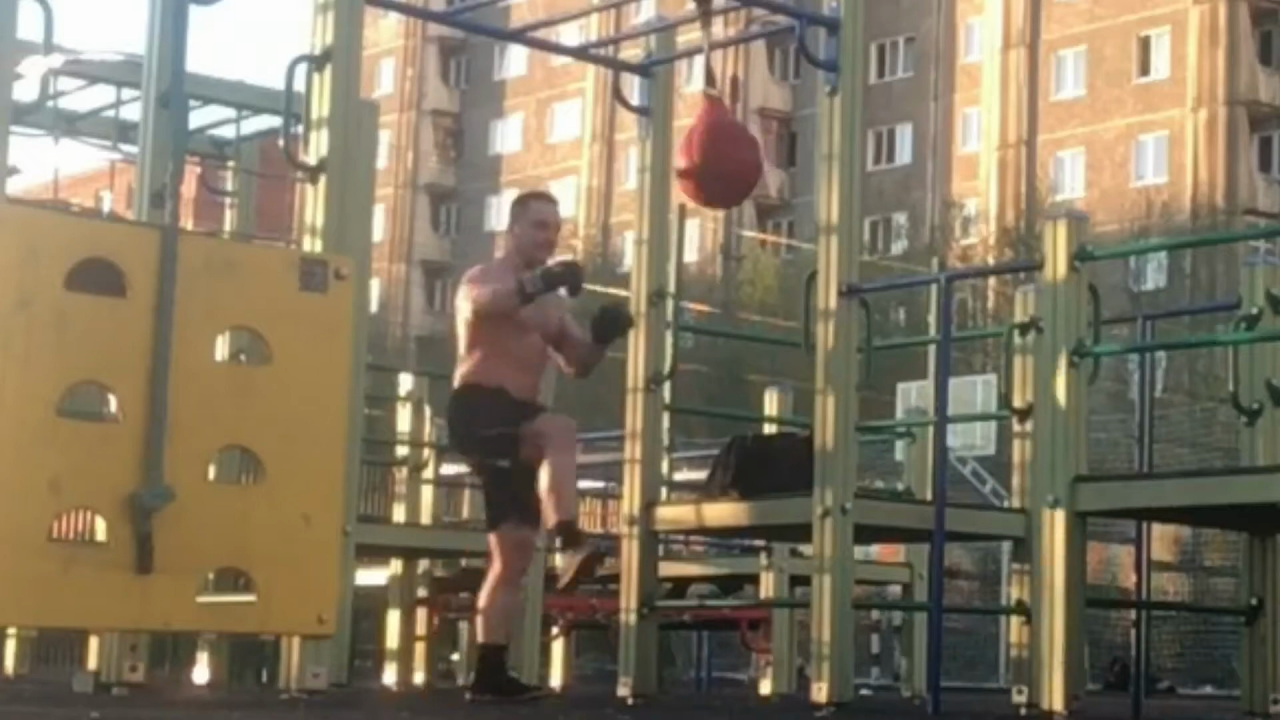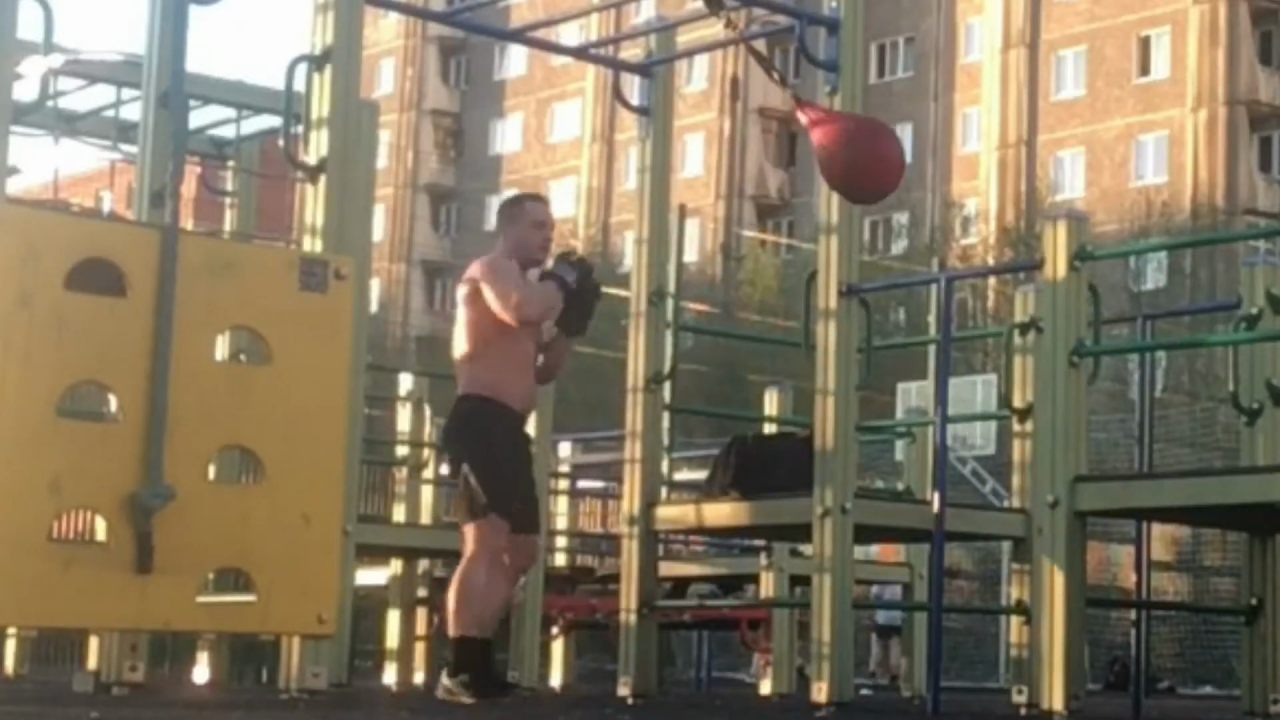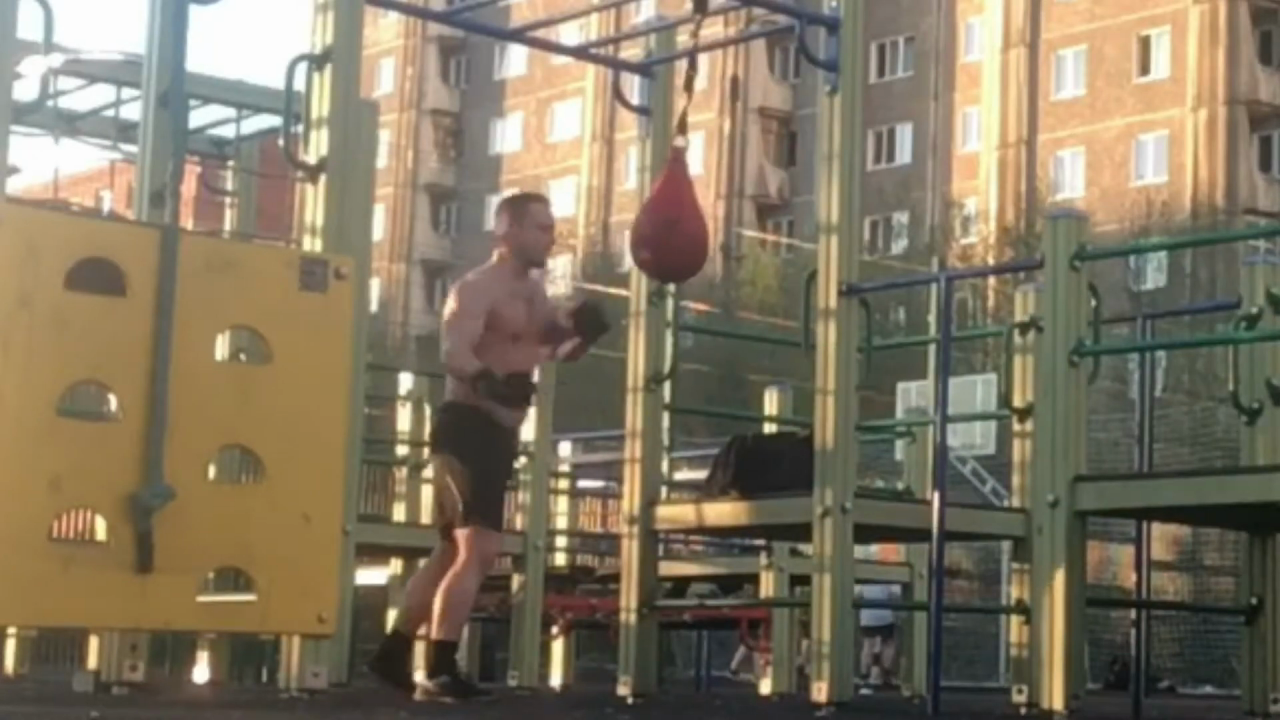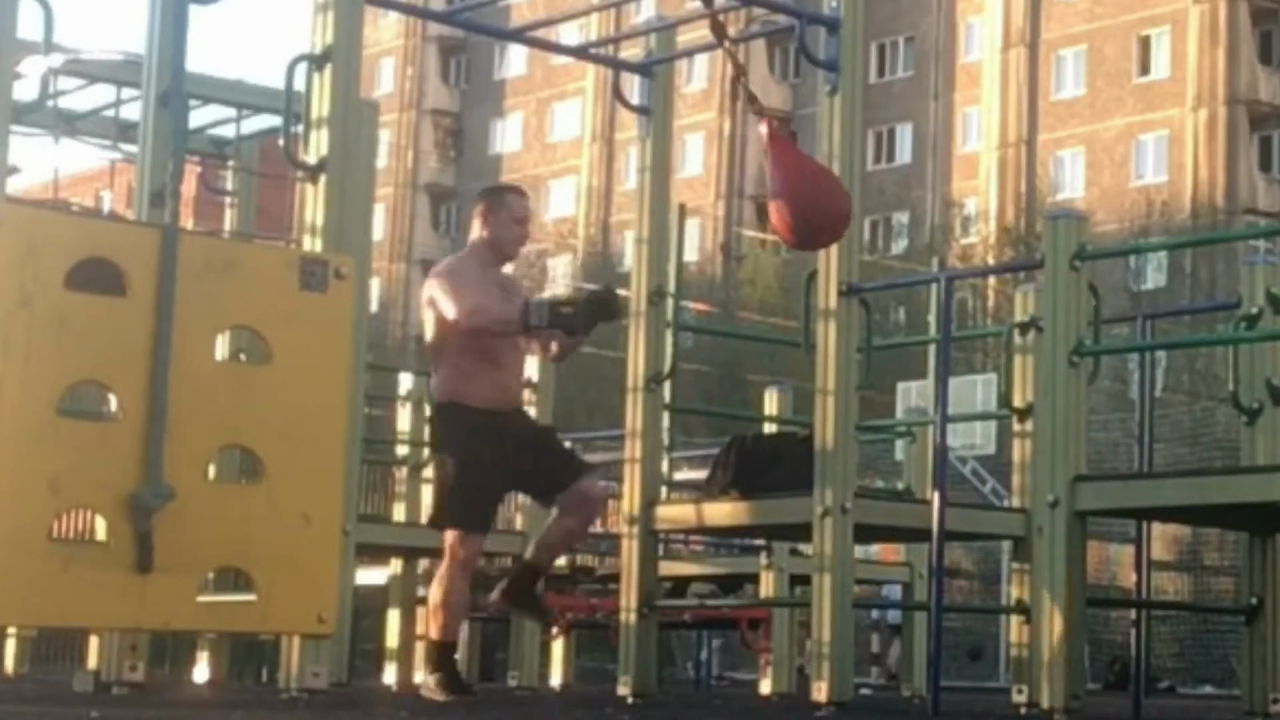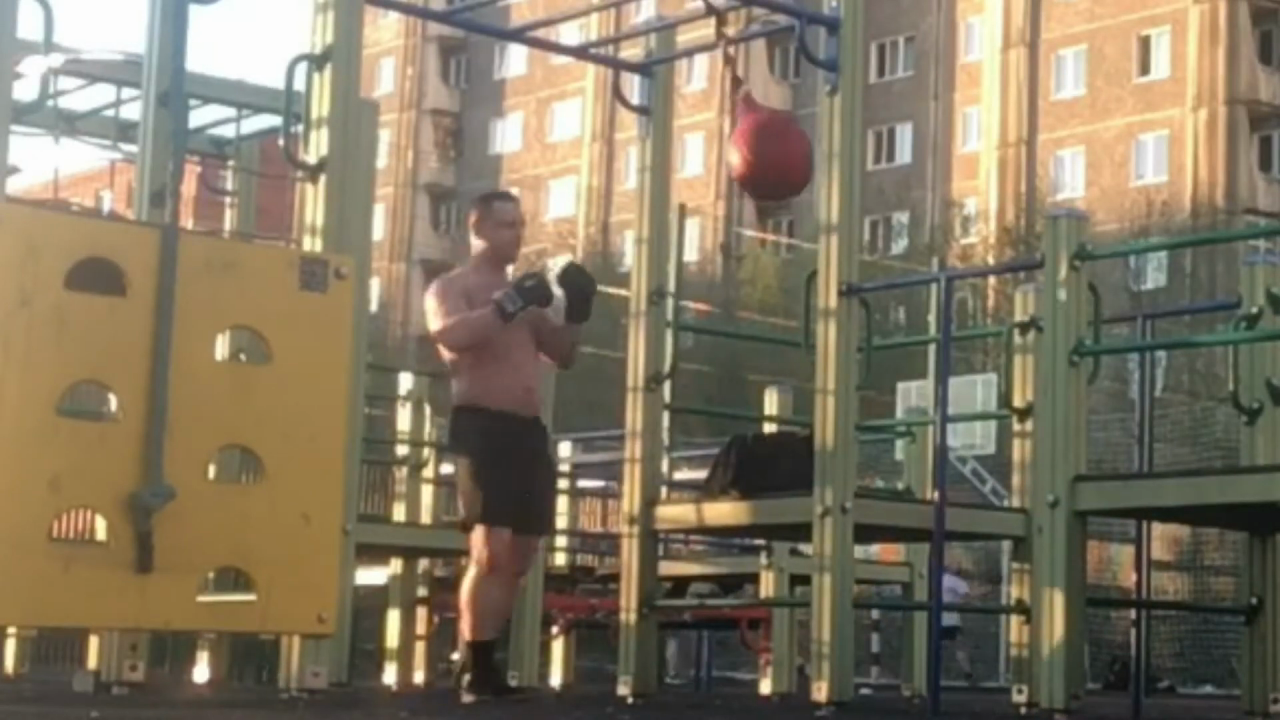
dt=0.7s
person 1, frame 1
left shoulder: (545, 299)
right shoulder: (488, 274)
left elbow: (580, 362)
right elbow: (481, 304)
left wrist: (600, 335)
right wrist: (537, 280)
left hip: (514, 423)
right hip: (478, 412)
left knee: (516, 552)
right knee: (560, 433)
left ankle: (489, 673)
right ankle: (569, 542)
person 1, frame 2
left shoulder: (517, 288)
right shoulder: (490, 271)
left elbow: (544, 372)
right elbow: (529, 310)
left wrist: (570, 322)
right wrist: (564, 280)
left hip: (505, 430)
right hip: (482, 423)
left knee: (518, 554)
right knee: (487, 544)
left ankle: (476, 664)
right ankle: (459, 670)
person 1, frame 3
left shoulder: (528, 291)
right shoulder: (482, 288)
left elbow: (563, 344)
right elbow: (458, 353)
left wrist: (584, 330)
right wrist: (491, 382)
left hip: (494, 433)
right hip: (473, 429)
left knee: (453, 550)
right knee: (480, 549)
left ankle: (391, 656)
right ankle: (440, 673)
person 1, frame 4
left shoulder: (509, 289)
right shoulder: (451, 274)
left elbow: (553, 349)
right elbow: (471, 318)
left wrist: (579, 319)
right wrist: (547, 313)
left hip: (512, 423)
right hip: (464, 427)
left knee: (591, 494)
right knee: (463, 551)
left ankle: (522, 582)
right ankle: (439, 668)
person 1, frame 5
left shoulder: (522, 290)
right shoulder: (449, 288)
left elbow: (565, 355)
right elbow: (452, 335)
left wrist: (577, 314)
right wrist: (511, 301)
left hip: (527, 433)
right hip: (483, 429)
left knee: (519, 556)
right knee: (489, 552)
left ankle: (480, 664)
right ankle: (472, 662)
